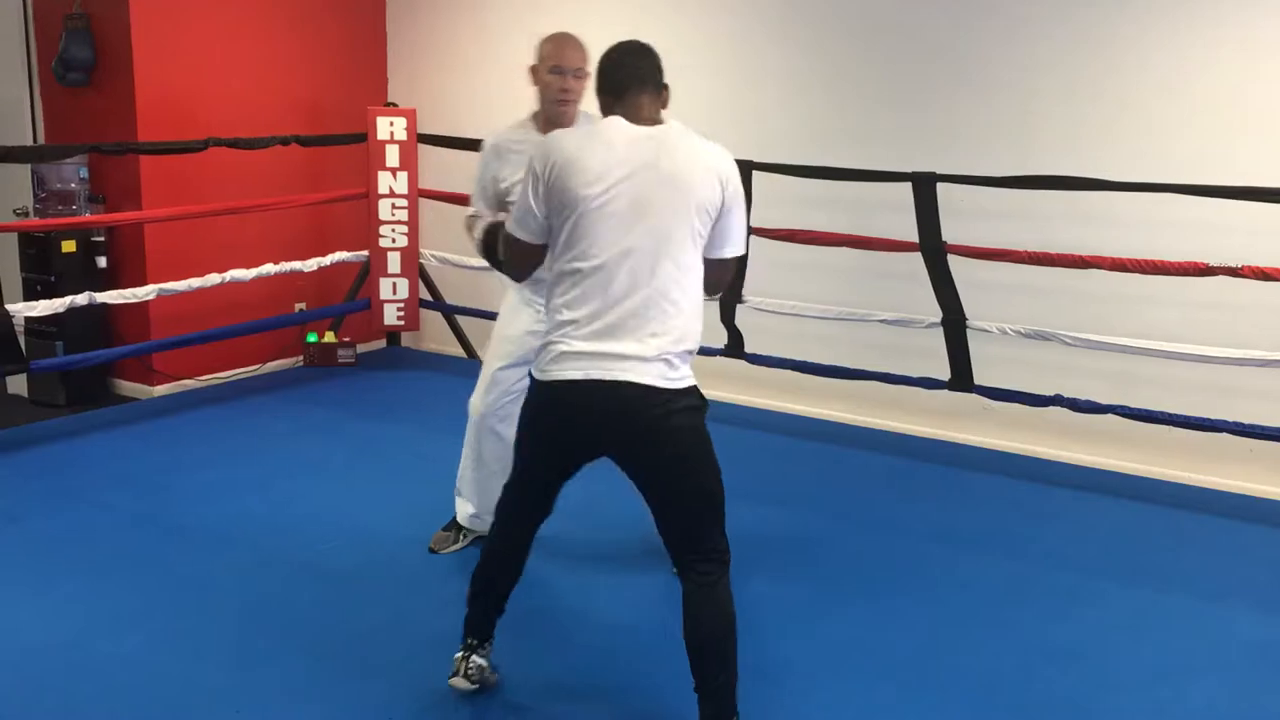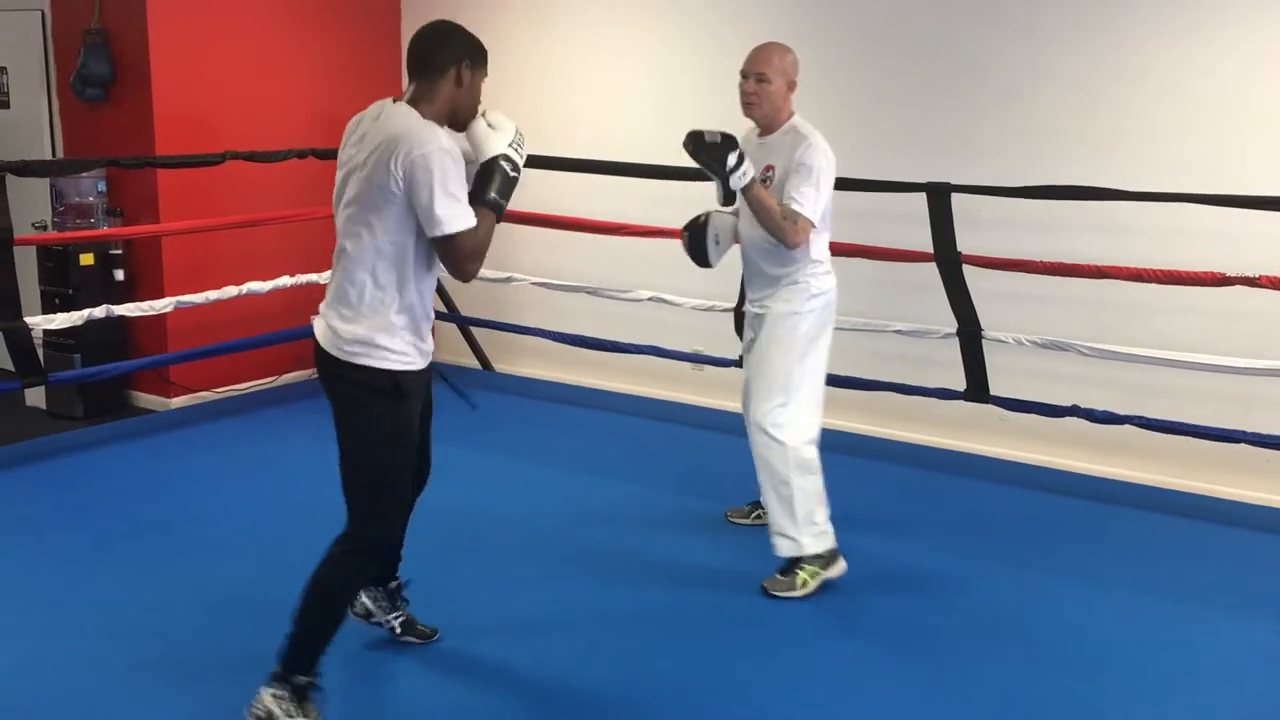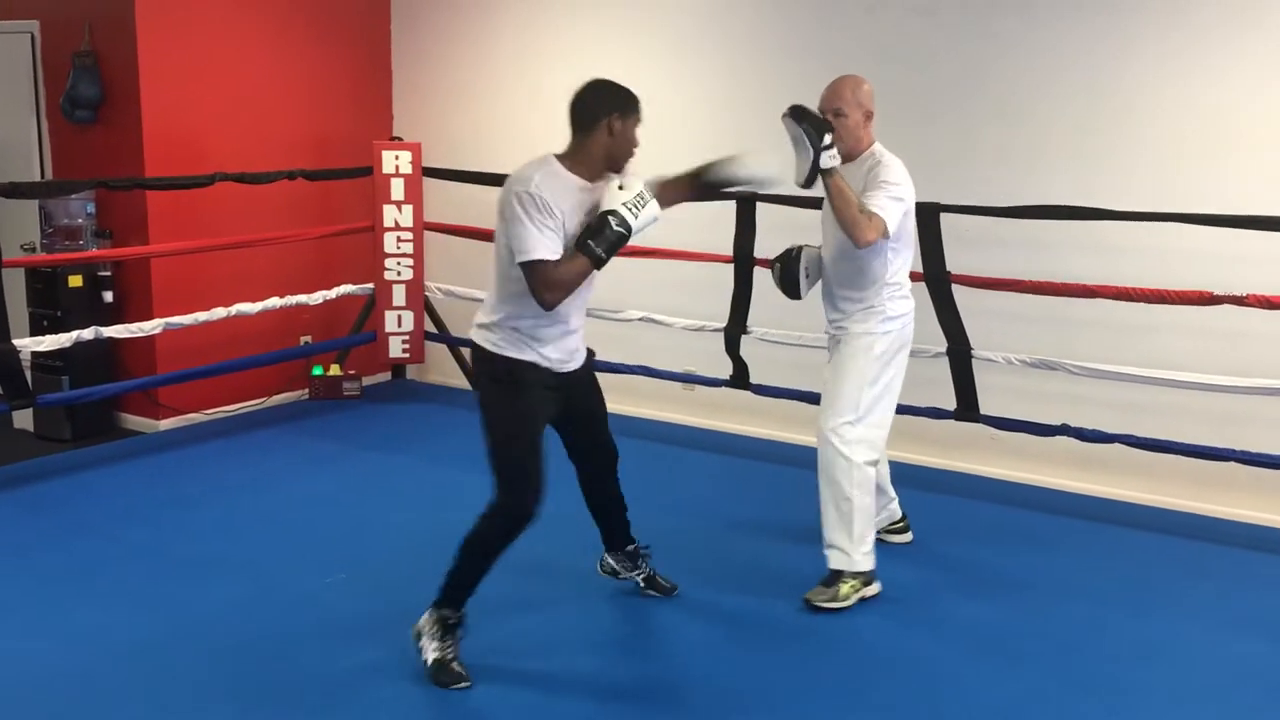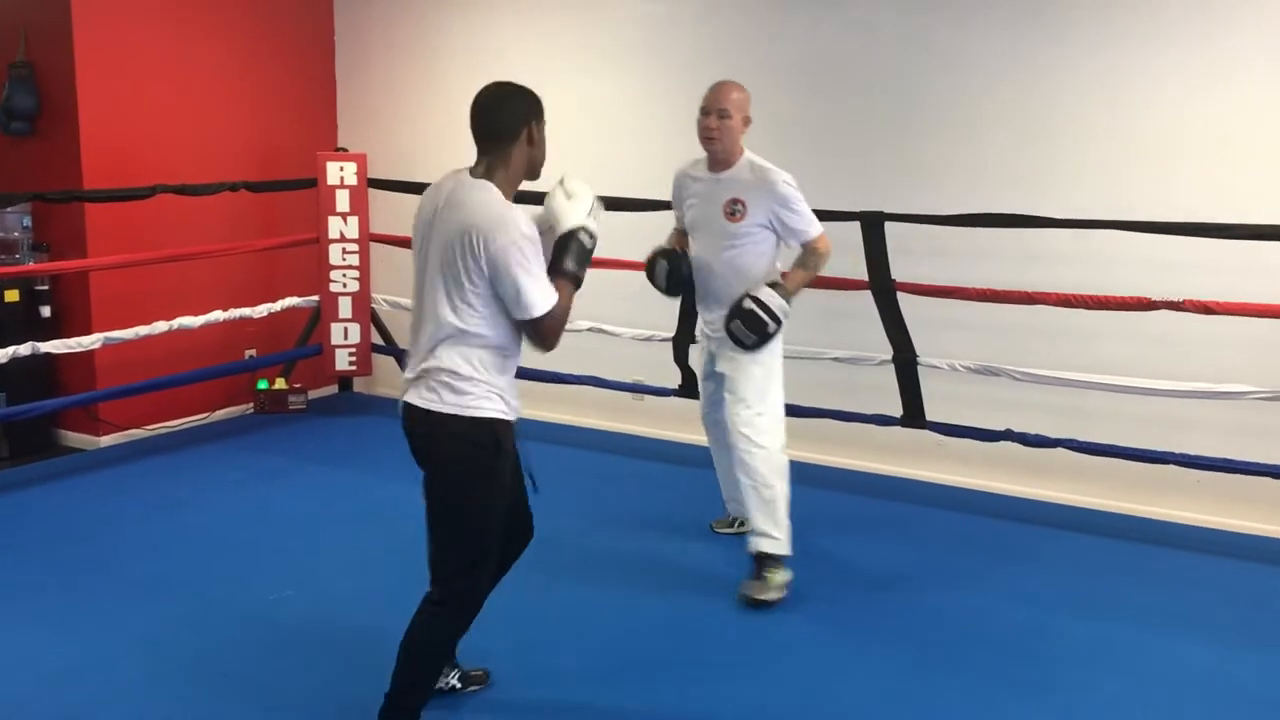
dt=1s
person 1, frame 1
left shoulder: (557, 152)
right shoulder: (712, 162)
left elbow: (515, 260)
right elbow: (719, 276)
left hip: (563, 383)
right hip: (658, 392)
left knee: (520, 512)
right knee: (705, 562)
left ankle: (471, 653)
person 1, frame 2
left shoulder: (371, 122)
right shoulder: (427, 148)
right elbow: (464, 261)
left wrist: (464, 174)
right wrist: (497, 176)
left hip: (362, 343)
right hip: (377, 359)
left knee: (406, 479)
right knee: (371, 527)
left ankle: (378, 595)
person 1, frame 3
left shoulder: (602, 180)
right shoulder: (535, 188)
left elbow: (661, 194)
right elbow: (548, 289)
left wrist: (715, 175)
right wrist: (609, 232)
left hip: (567, 356)
right hip: (512, 361)
left knee: (599, 460)
right knee: (517, 502)
left ankle: (625, 557)
right ankle: (440, 621)
person 1, frame 4
left shoulder: (440, 196)
right shoulder: (505, 226)
right elbow: (545, 332)
right wrist: (573, 249)
left hip: (434, 402)
right hip: (464, 418)
left knee: (513, 531)
right knee: (457, 581)
left ankle: (439, 664)
person 2, frame 1
right shoulder: (505, 143)
right elbow: (479, 216)
right wrist: (491, 236)
right hip: (532, 299)
right knee: (491, 408)
right ankle: (474, 517)
person 2, frame 2
left shoulder: (807, 147)
right shoulder: (752, 141)
left elbow: (792, 232)
left wrist: (738, 179)
right wrist: (724, 225)
left hip: (798, 300)
right hip: (764, 298)
left knee: (780, 419)
right knee: (760, 403)
left ankle: (816, 551)
right ankle: (776, 502)
person 2, frame 3
left shoulder: (884, 170)
right shoulder: (840, 170)
left elbow: (864, 235)
left wrist: (829, 164)
right wrist: (811, 261)
left hip: (878, 321)
right hip: (847, 321)
left knee: (841, 433)
right knee: (859, 428)
left ankle: (856, 567)
right ankle: (886, 517)
person 2, frame 4
left shoulder: (769, 182)
right shoulder: (686, 178)
left elbow: (818, 249)
left wrist: (778, 294)
right wrist: (670, 257)
left hip: (754, 327)
right hip: (711, 324)
left knee: (752, 433)
right knee: (719, 425)
left ankle: (772, 557)
right ankle: (749, 509)
